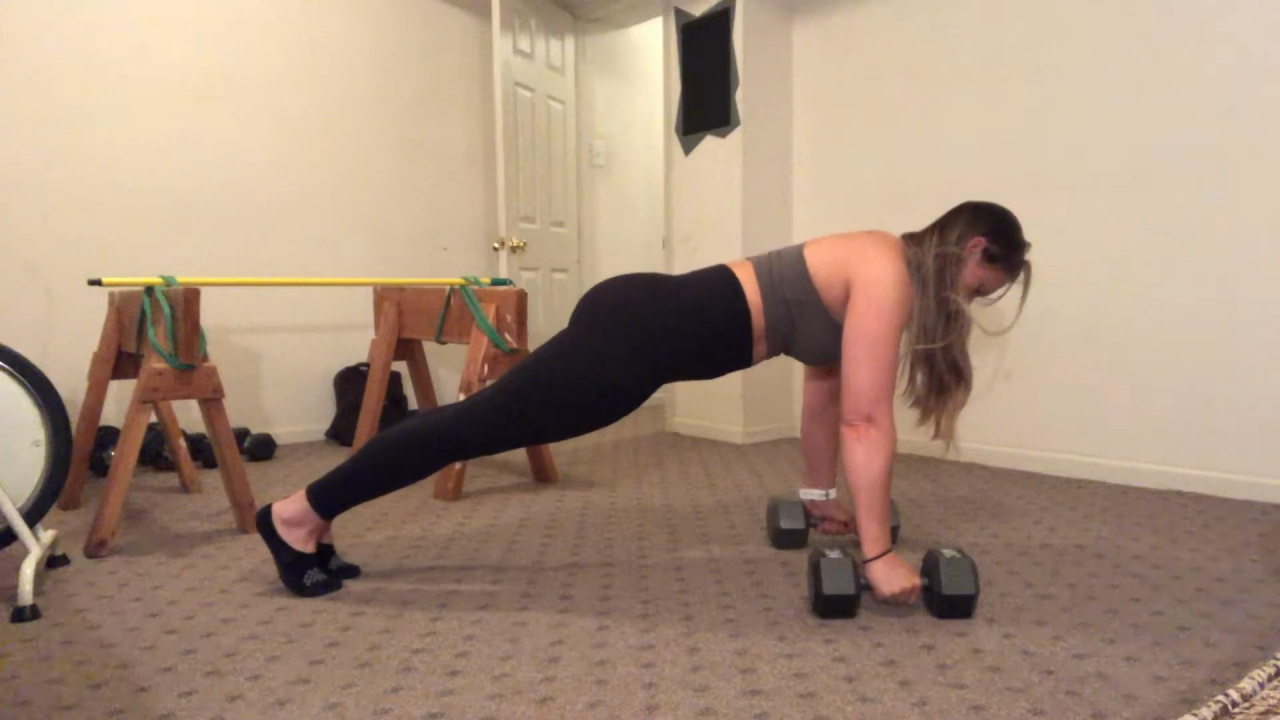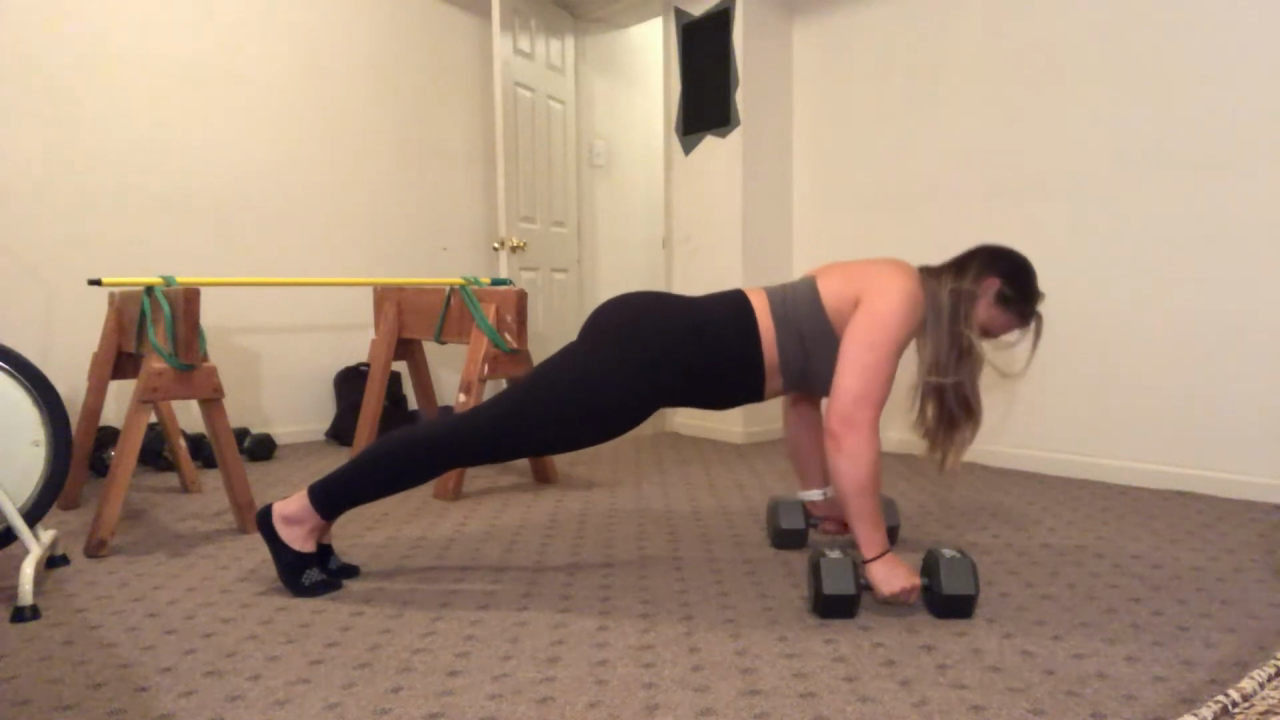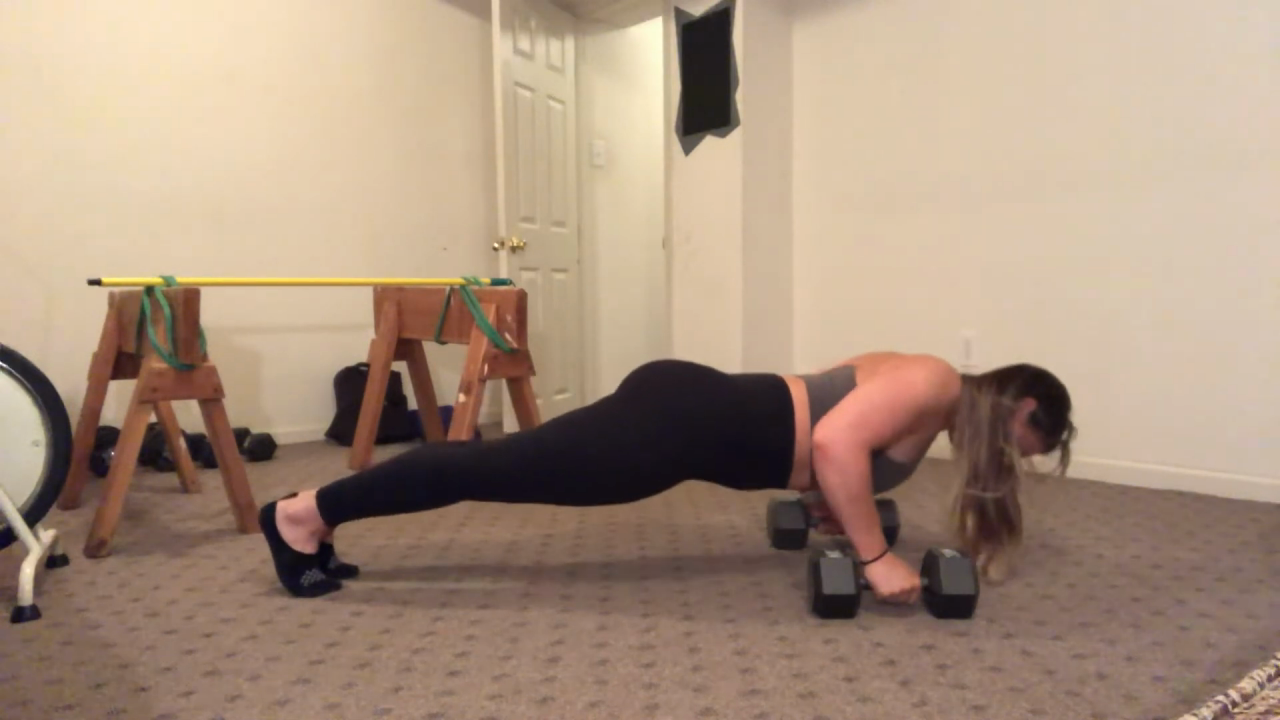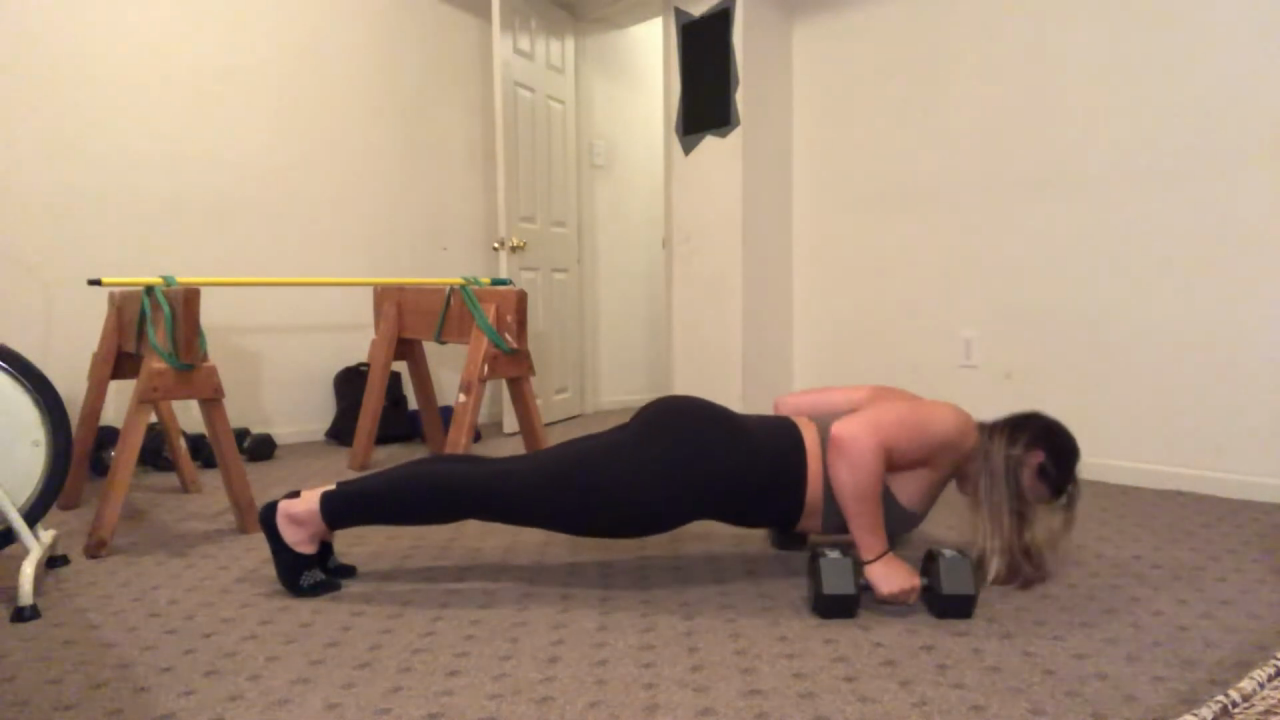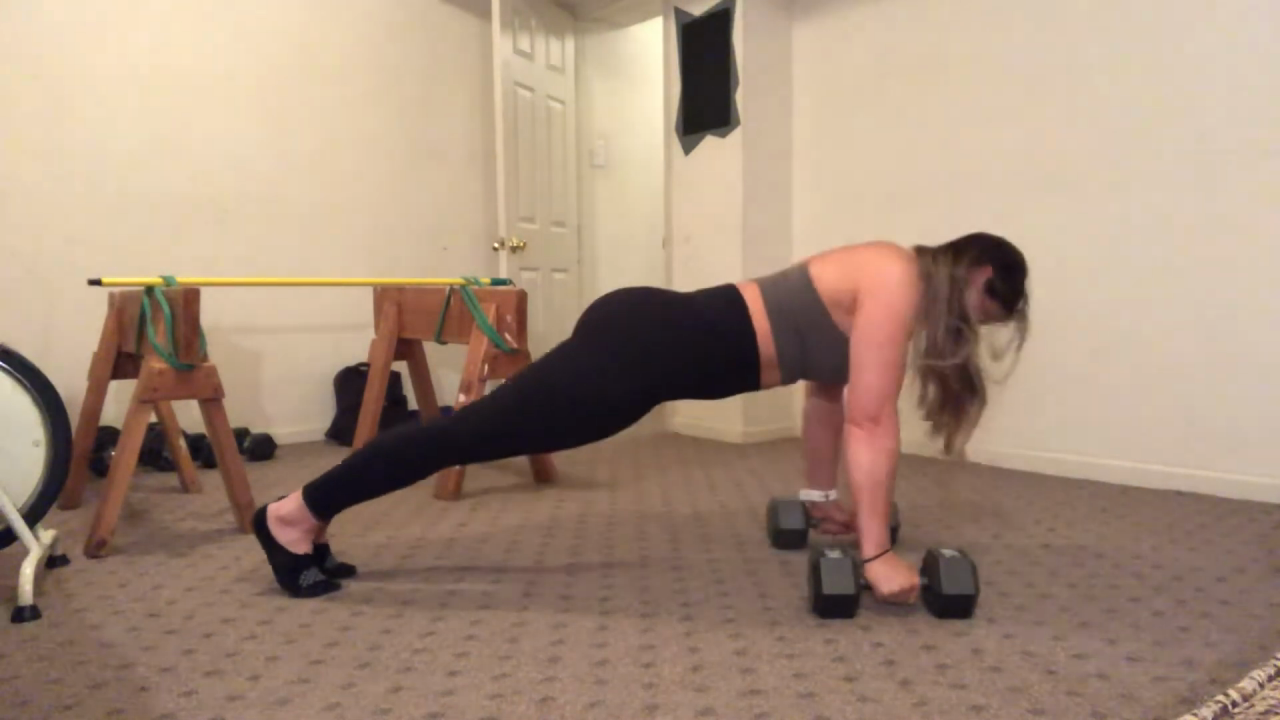
dt=1s
person 1, frame 1
left shoulder: (872, 266)
right shoulder: (889, 272)
left elbow: (824, 389)
right elbow: (865, 419)
left wrist: (819, 496)
right wrist: (878, 554)
left hip: (651, 320)
right hip: (642, 330)
left knee: (483, 421)
right knee: (480, 425)
left ankle: (316, 513)
right ankle: (299, 514)
person 1, frame 2
left shoulder: (885, 294)
right shoulder: (903, 293)
left elbow: (804, 398)
right elbow: (851, 427)
left wrist: (820, 498)
right wrist: (876, 555)
left hip: (664, 344)
right hip: (654, 352)
left knee: (487, 435)
right knee: (483, 434)
left ankle: (316, 515)
right ankle: (298, 514)
person 1, frame 3
left shoulder: (911, 382)
right shoulder: (938, 385)
right elbow: (836, 443)
left wrist: (830, 507)
right wrist: (876, 557)
left hip: (691, 409)
right hip: (686, 424)
left knee: (504, 463)
right knee: (499, 469)
left ankle: (320, 511)
right ankle: (306, 513)
person 1, frame 4
left shoulder: (919, 418)
right shoulder: (956, 433)
left elbow: (792, 401)
right elbow: (851, 439)
left wrist: (816, 503)
right wrist: (877, 557)
left hip: (698, 440)
right hip: (696, 466)
left knee: (504, 479)
right knee: (501, 490)
left ankle: (323, 501)
right ankle: (307, 512)
person 1, frame 5
left shoulder: (881, 277)
right shoulder: (898, 278)
left elbow: (827, 392)
right elbow: (869, 421)
left wrist: (819, 498)
right wrist: (876, 553)
left hip: (657, 338)
right hip: (649, 347)
left knee: (481, 431)
right knee: (475, 433)
left ankle: (311, 516)
right ankle: (294, 517)
